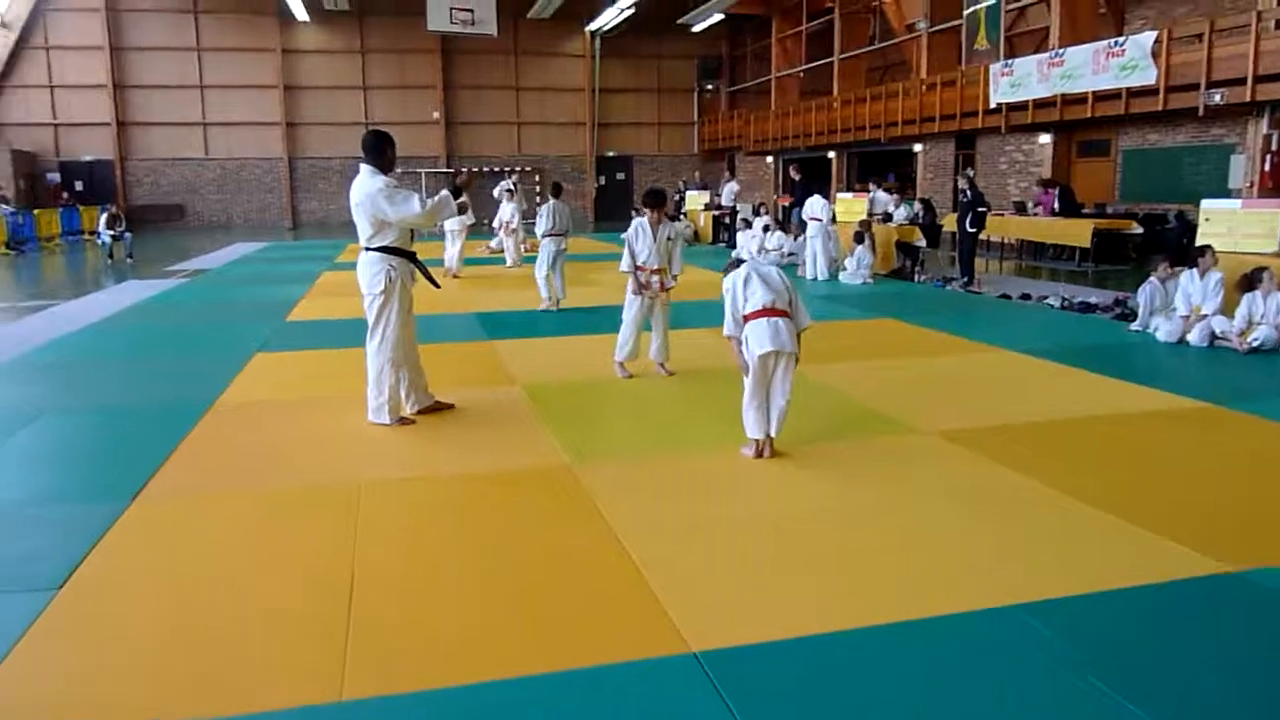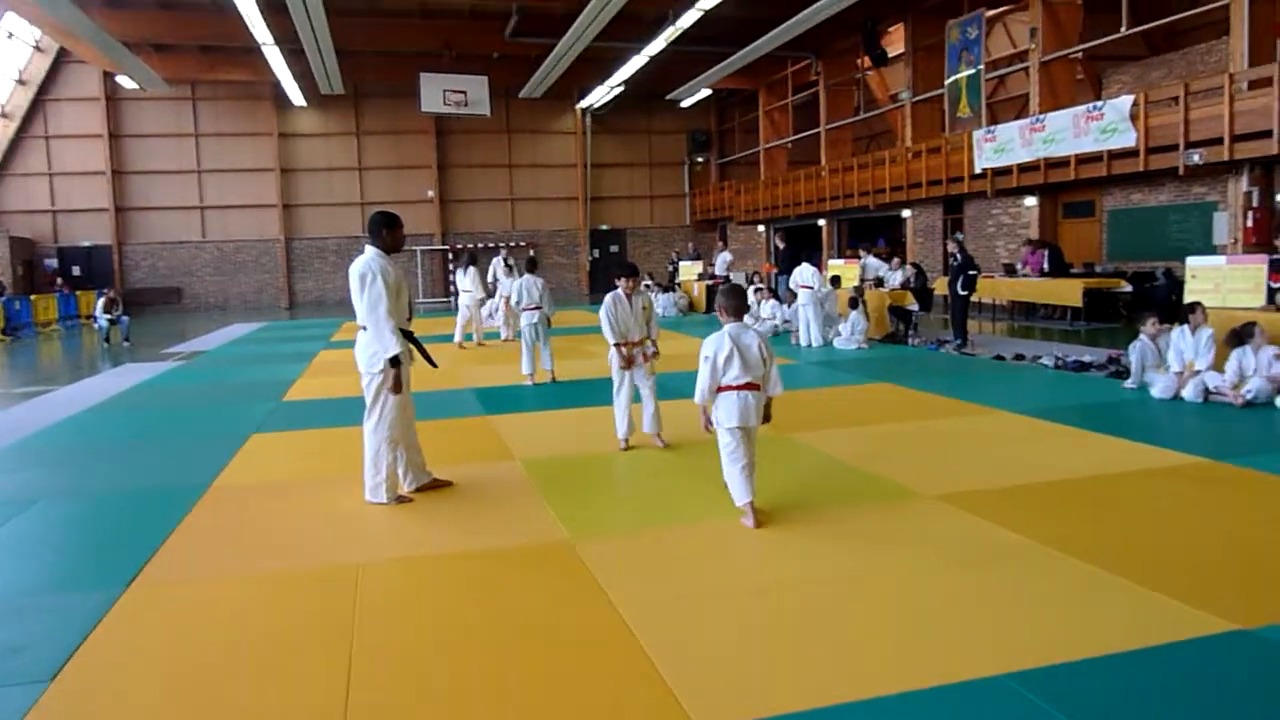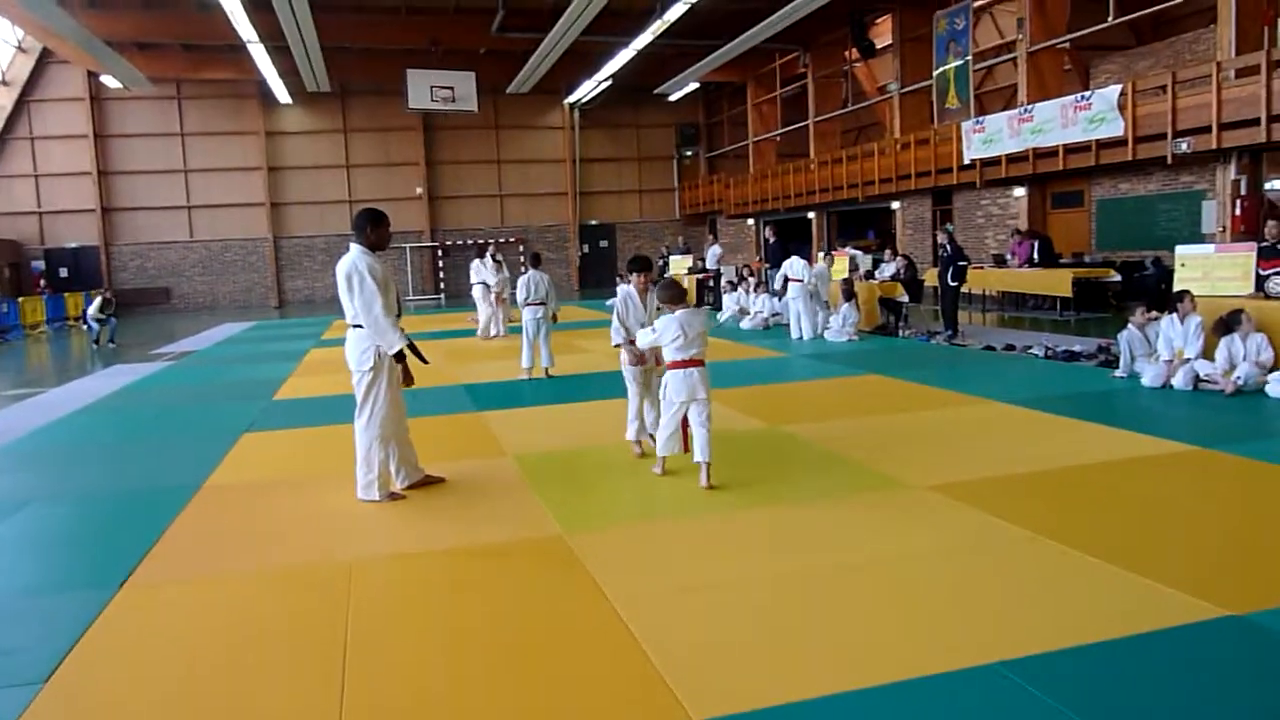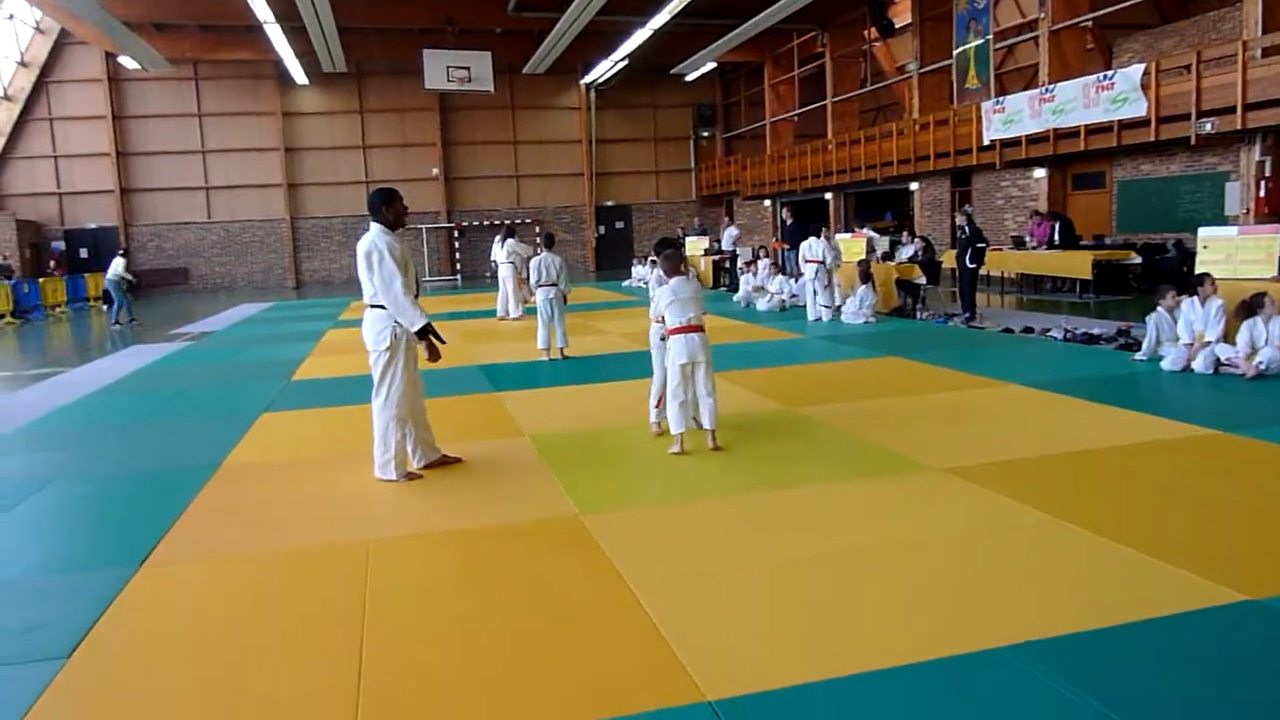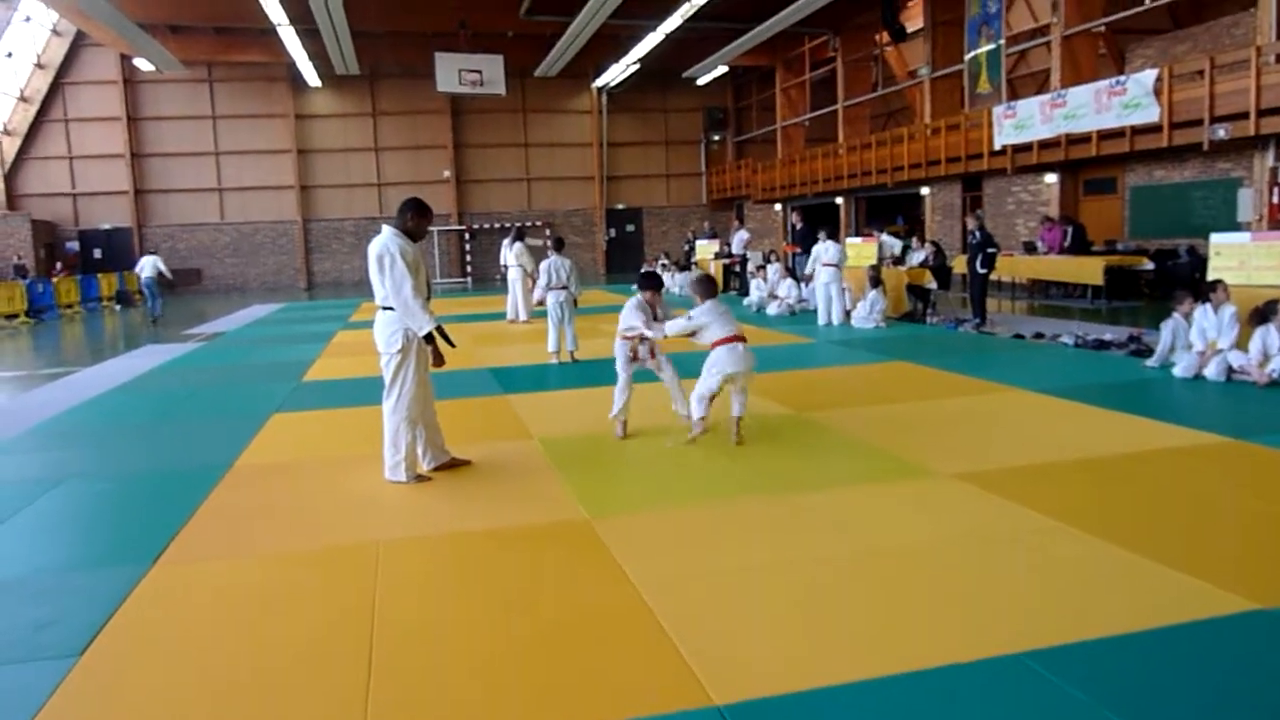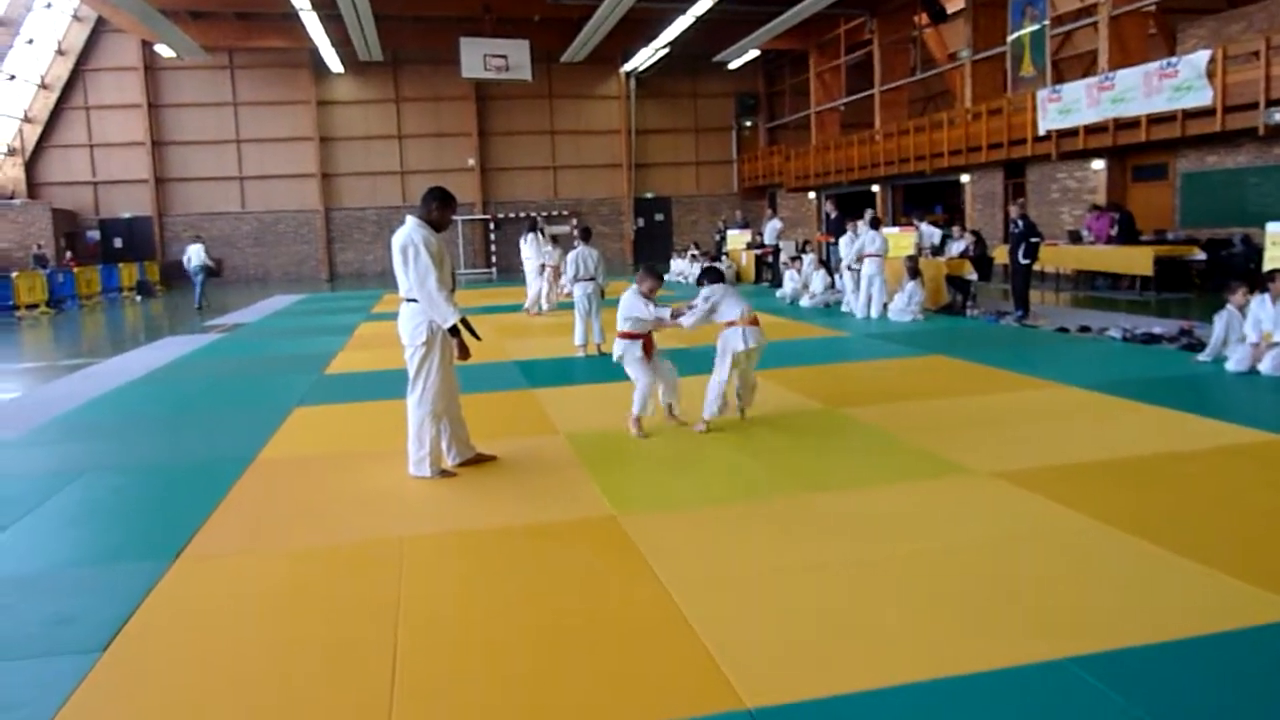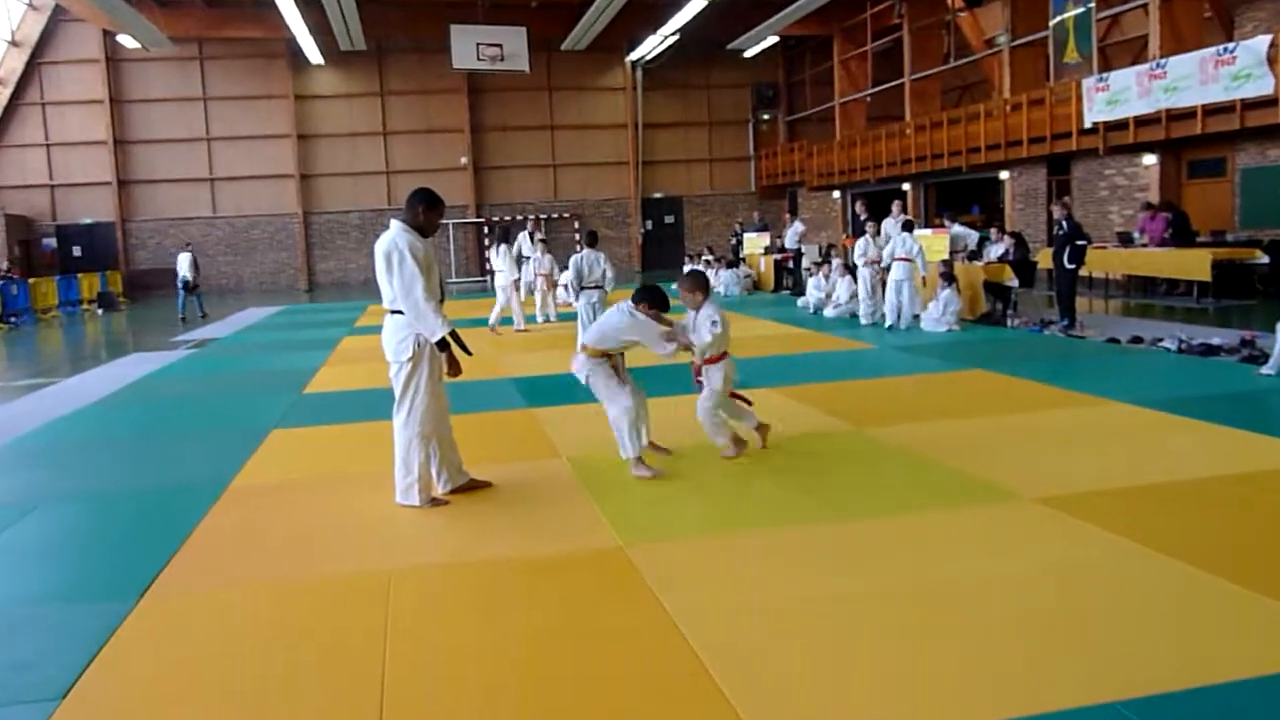
dt=0.7s
person 1, frame 1
left shoulder: (368, 183)
right shoulder: (377, 188)
left elbow: (406, 212)
right elbow: (420, 212)
left wrist: (450, 206)
right wrist: (456, 191)
left hip: (388, 267)
right hip: (385, 270)
left knee: (403, 338)
right knee: (386, 341)
left ankle: (419, 400)
right ankle: (384, 411)
person 1, frame 2
left shoulder: (373, 263)
right shoulder: (374, 266)
right elbow: (381, 318)
left wrist: (398, 356)
right wrist: (396, 364)
left hip: (385, 348)
right hip: (381, 350)
left knee: (401, 417)
right knee: (383, 421)
left ankle: (417, 478)
right ankle: (381, 490)
person 1, frame 3
left shoulder: (359, 261)
right shoulder: (361, 264)
right elbow: (376, 315)
left wrist: (398, 351)
right wrist: (402, 359)
left hip: (376, 345)
right hip: (372, 347)
left knee: (393, 415)
right knee: (374, 418)
left ankle: (409, 475)
right ankle: (372, 487)
person 1, frame 4
left shoulder: (381, 241)
right shoulder: (380, 243)
right elbow: (397, 294)
left wrist: (419, 329)
right wrist: (425, 337)
left hip: (395, 325)
right hip: (389, 327)
left knee: (410, 394)
right knee: (391, 398)
left ankle: (426, 455)
right ankle: (390, 467)
person 1, frame 5
left shoulder: (396, 243)
right shoulder: (391, 246)
right elbow: (406, 297)
left wrist: (429, 333)
right wrist: (431, 340)
left hip: (407, 327)
right hip: (400, 329)
left knee: (421, 397)
right knee: (403, 400)
left ankle: (436, 457)
right ankle: (400, 469)
person 1, frame 6
left shoulder: (419, 234)
right shoulder: (416, 237)
right elbow: (431, 289)
left wrist: (452, 327)
right wrist: (456, 333)
left hip: (431, 320)
right hip: (425, 322)
left knee: (445, 391)
right knee: (427, 394)
left ankle: (460, 453)
right ankle: (424, 464)
person 1, frame 7
left shoulder: (404, 240)
right shoulder: (401, 243)
right elbow: (417, 300)
left wrist: (441, 341)
right wrist: (446, 347)
left hip: (418, 334)
right hip: (411, 336)
left knee: (434, 411)
right knee: (415, 415)
left ankle: (452, 478)
right ankle: (413, 491)
person 2, frame 1
left shoulder: (732, 279)
right shoulder: (776, 271)
left elbow: (733, 319)
right elbow: (798, 312)
left wrist: (737, 352)
right wrist: (796, 345)
left hip: (757, 331)
right hip: (784, 330)
left knee: (754, 391)
right knee: (779, 392)
left ankle: (755, 443)
right ankle: (769, 443)
person 2, frame 2
left shoulder: (714, 342)
right shoulder: (758, 338)
left elbow: (705, 380)
right elbow: (771, 377)
left wrist: (703, 412)
right wrist: (768, 407)
left hip: (728, 402)
right hip: (754, 400)
left knee: (735, 458)
right knee: (747, 454)
left ankle: (751, 513)
right ankle: (744, 499)
person 2, frame 3
left shoulder: (666, 322)
right shoulder: (702, 317)
left elbow: (643, 340)
left wrist: (640, 334)
left hip: (676, 377)
right hip: (698, 374)
left knee: (668, 424)
right knee: (701, 426)
left ankle: (661, 464)
right ankle: (705, 473)
person 2, frame 4
left shoulder: (662, 292)
right shoulder: (695, 286)
left elbow: (654, 315)
left hip: (678, 343)
right hip: (699, 340)
left knee: (676, 394)
right knee: (705, 391)
left ankle: (678, 441)
right ankle: (711, 438)
person 2, frame 5
left shoulder: (700, 313)
right shoulder: (721, 308)
left elbow: (678, 326)
left wrist: (656, 332)
left hip: (723, 354)
right hip: (742, 353)
left knee: (700, 394)
right knee: (739, 390)
left ankle: (699, 424)
right ankle: (736, 429)
person 2, frame 6
left shoulder: (709, 292)
right shoulder: (727, 291)
left elbow: (693, 319)
right wrist: (688, 309)
left hip: (732, 336)
right hip: (753, 333)
left knee: (719, 379)
right knee: (745, 374)
left ankle: (706, 421)
right ankle: (742, 407)
person 2, frame 7
left shoulder: (712, 315)
right shoulder: (696, 311)
left elbow: (705, 342)
right elbow: (685, 327)
left hip: (715, 370)
right hip: (708, 367)
left knee: (706, 411)
right knee: (723, 405)
left ankle: (735, 442)
right ankle: (759, 427)
person 3, frame 1
left shoulder: (670, 229)
right shoulder: (636, 227)
left elbow: (675, 256)
right elbow: (628, 255)
left wrist: (673, 280)
right wrist: (633, 280)
left hip: (661, 280)
right hip: (641, 279)
left knee: (661, 324)
right knee: (632, 322)
left ankle: (660, 361)
right ankle: (619, 361)
person 3, frame 2
left shoulder: (643, 299)
right shoulder: (611, 300)
left elbow: (650, 323)
right elbow: (609, 328)
left wrist: (654, 345)
right wrist: (620, 354)
left hip: (642, 351)
right hip: (622, 352)
left knee: (649, 393)
right knee: (622, 396)
left ankle: (655, 433)
right ankle: (623, 436)
person 3, frame 3
left shoulder: (655, 296)
right shoulder: (624, 297)
right elbow: (617, 327)
right wrist: (628, 351)
left hip: (652, 351)
right hip: (633, 352)
left knee: (653, 394)
right knee: (636, 395)
left ankle: (651, 431)
right ankle: (635, 440)
person 3, frame 4
left shoulder: (685, 275)
right shoulder: (657, 278)
left elbow: (691, 300)
right elbow: (658, 307)
left hip: (682, 331)
right hip: (663, 330)
left knee: (687, 374)
right knee: (661, 376)
left ankle: (691, 414)
right ankle: (655, 419)
person 3, frame 5
left shoulder: (658, 304)
right shoulder: (633, 306)
right elbow: (649, 329)
left hip: (647, 344)
right hip: (627, 345)
left knee: (671, 376)
right knee: (625, 381)
left ankle: (684, 411)
right ankle: (620, 420)
person 3, frame 6
left shoulder: (647, 296)
right shoulder: (631, 297)
left elbow: (656, 310)
right elbow: (653, 313)
right wrist: (678, 312)
left hip: (642, 343)
right hip: (629, 345)
left knee: (668, 371)
right knee: (647, 381)
left ankle: (669, 412)
right ankle: (635, 419)
person 3, frame 7
left shoulder: (625, 307)
right shoulder: (638, 321)
right elbow: (663, 347)
right wrist: (682, 344)
left hip: (610, 359)
right hip: (594, 363)
left knee: (637, 398)
right knee: (625, 407)
left ankle: (646, 443)
right ankle: (635, 462)
